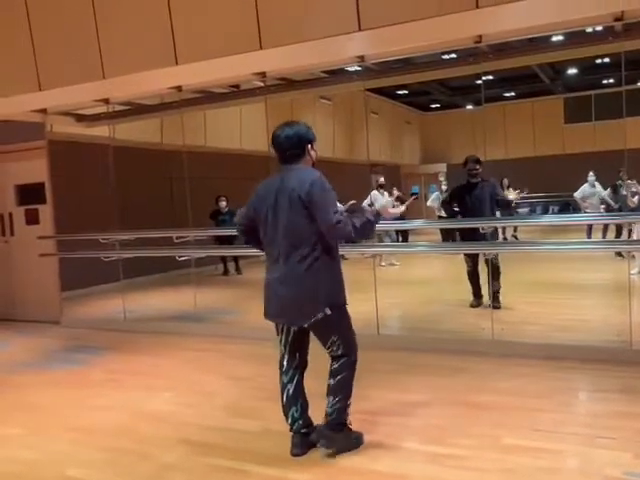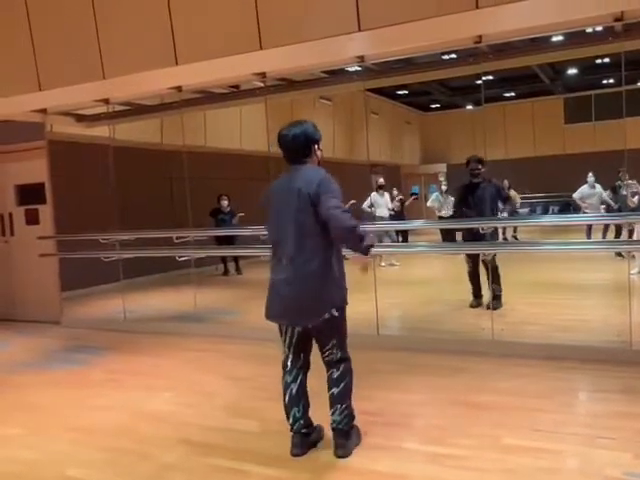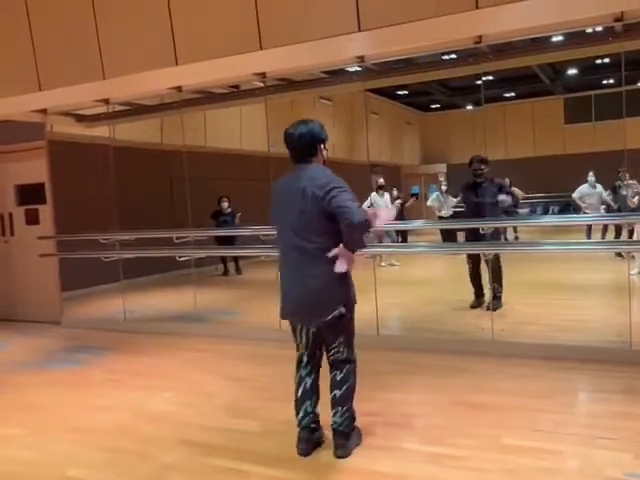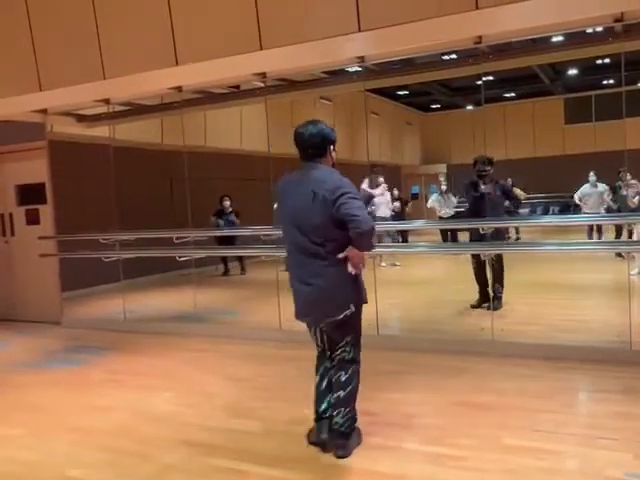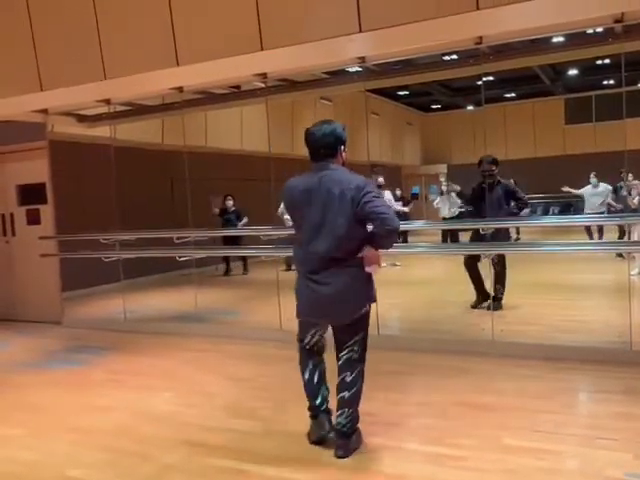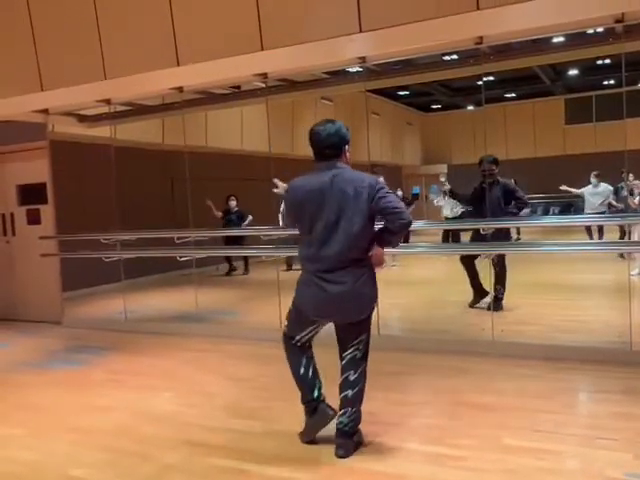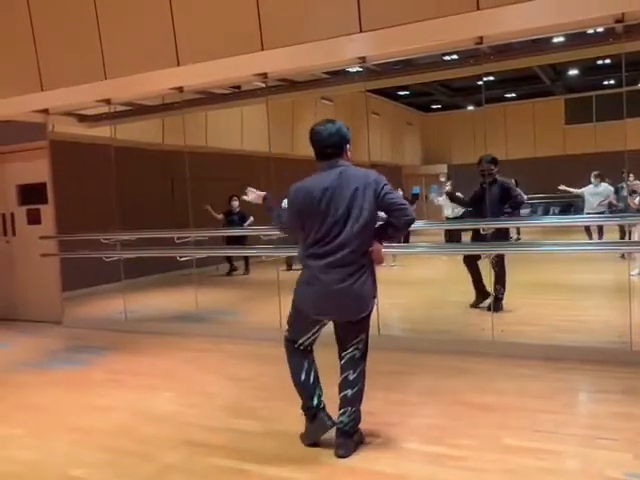
dt=0.2s
person 1, frame 1
left shoulder: (264, 189)
right shoulder: (312, 181)
left elbow: (246, 230)
right elbow: (336, 230)
right wrist: (374, 215)
left hip: (280, 292)
right hip: (318, 290)
left knee: (291, 363)
right knee: (343, 354)
left ankle: (301, 433)
right ankle: (335, 428)
person 1, frame 2
left shoulder: (274, 190)
right shoulder: (319, 181)
right elbow: (341, 224)
right wrist: (362, 246)
left hip: (283, 293)
right hip: (320, 292)
left knee: (294, 364)
right knee: (337, 362)
left ankle: (300, 433)
right ankle: (343, 434)
person 1, frame 3
left shoulder: (281, 189)
right shoulder: (326, 181)
right elbow: (353, 220)
left wrist: (368, 216)
right wrist: (349, 247)
left hip: (294, 292)
right hip: (329, 290)
left knee: (306, 362)
right knee: (341, 361)
left ankle: (307, 432)
right ankle: (343, 434)
person 1, frame 4
left shoulder: (285, 187)
right shoulder: (337, 184)
right elbow: (362, 225)
left wrist: (363, 197)
right wrist: (358, 249)
left hip: (305, 291)
right hip: (339, 290)
left knee: (325, 357)
right knee: (346, 361)
left ankle: (323, 425)
right ankle: (343, 434)
person 1, frame 5
left shoulder: (293, 188)
right shoulder: (356, 185)
right elbow: (388, 223)
right wrist: (373, 246)
left hip: (310, 291)
right hip: (351, 291)
left knee: (309, 350)
right knee: (350, 363)
left ankle: (320, 417)
right ankle: (345, 435)
person 1, frame 6
left shoulder: (299, 188)
right shoulder: (367, 183)
right elbow: (401, 218)
right wrist: (378, 242)
left hip: (314, 289)
right hip: (356, 291)
left knee: (294, 341)
right knee: (354, 362)
left ankle: (315, 408)
right ankle: (347, 435)
person 1, frame 7
left shoulder: (302, 190)
right shoulder: (370, 180)
left elbow: (290, 227)
right elbow: (404, 215)
left wrist: (266, 201)
right wrist: (378, 238)
left hip: (314, 290)
right hip: (357, 290)
left knee: (297, 346)
right knee: (352, 361)
left ankle: (316, 415)
right ankle: (346, 434)
person 2, frame 1
left shoulder: (491, 186)
right shoulder: (460, 190)
left elbow: (500, 203)
right elbow: (445, 204)
left wrist: (509, 201)
right wrist: (456, 215)
left hip: (488, 232)
right hip: (468, 233)
left knee: (493, 262)
right knee: (471, 266)
left ankle: (495, 295)
right ankle: (477, 296)
person 2, frame 2
left shoulder: (493, 186)
right shoulder: (464, 189)
left elbow: (508, 200)
right elbow: (458, 210)
right wrist: (472, 218)
left hip: (489, 231)
right hip: (470, 232)
left knee: (490, 263)
right knee: (472, 265)
left ankle: (497, 296)
right ankle: (477, 296)
person 2, frame 3
left shoulder: (496, 184)
right shoulder: (467, 187)
left elbow: (511, 199)
right elbow: (472, 202)
left wrist: (502, 206)
right wrist: (496, 200)
left hip: (492, 231)
right hip: (472, 231)
left knee: (493, 264)
right knee: (473, 265)
left ankle: (497, 297)
right ankle: (478, 296)
person 2, frame 4
left shoulder: (501, 186)
right shoulder: (471, 186)
left elbow: (515, 200)
right elbow: (471, 203)
left wrist: (503, 211)
right wrist: (482, 193)
left hip: (496, 231)
right hip: (477, 231)
left knee: (495, 264)
right knee: (477, 264)
left ankle: (497, 297)
right ankle: (483, 295)
person 2, frame 5
left shoulder: (505, 186)
right shoulder: (478, 187)
left elbow: (523, 202)
right elbow: (470, 202)
left wrist: (509, 213)
right wrist: (459, 193)
left hip: (499, 232)
right hip: (479, 231)
left knee: (498, 264)
right knee: (469, 261)
left ankle: (497, 298)
right ankle: (482, 294)
person 2, frame 6
left shoulder: (505, 185)
right shoulder: (479, 187)
left elbow: (522, 201)
right elbow: (469, 201)
left wrist: (508, 213)
right wrist: (451, 192)
left hip: (499, 232)
right hip: (480, 231)
left knee: (498, 264)
right knee: (466, 258)
left ankle: (498, 299)
right ankle: (479, 292)
person 2, frame 7
left shoulder: (504, 184)
right shoulder: (481, 188)
left elbow: (519, 200)
right elbow: (470, 204)
left wrist: (504, 212)
right wrist: (451, 194)
left hip: (498, 231)
right hip: (480, 230)
left knee: (497, 264)
right knee: (469, 258)
left ankle: (498, 299)
right ankle: (482, 293)
